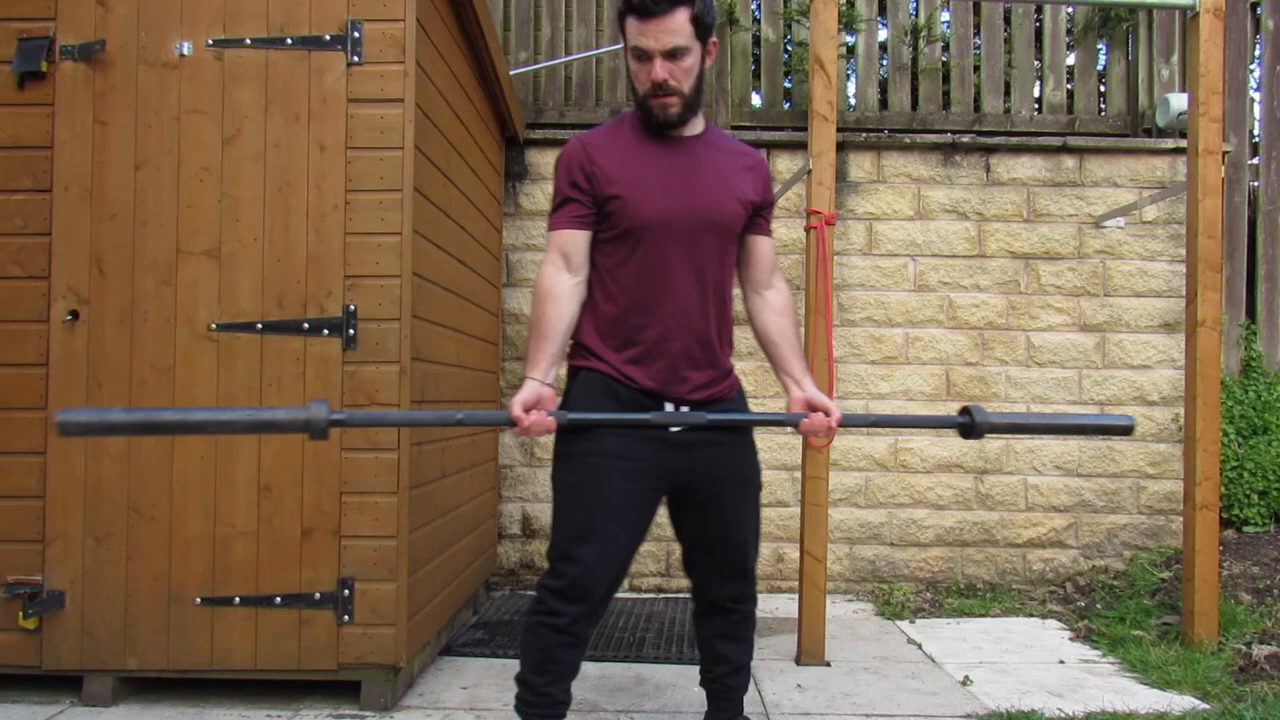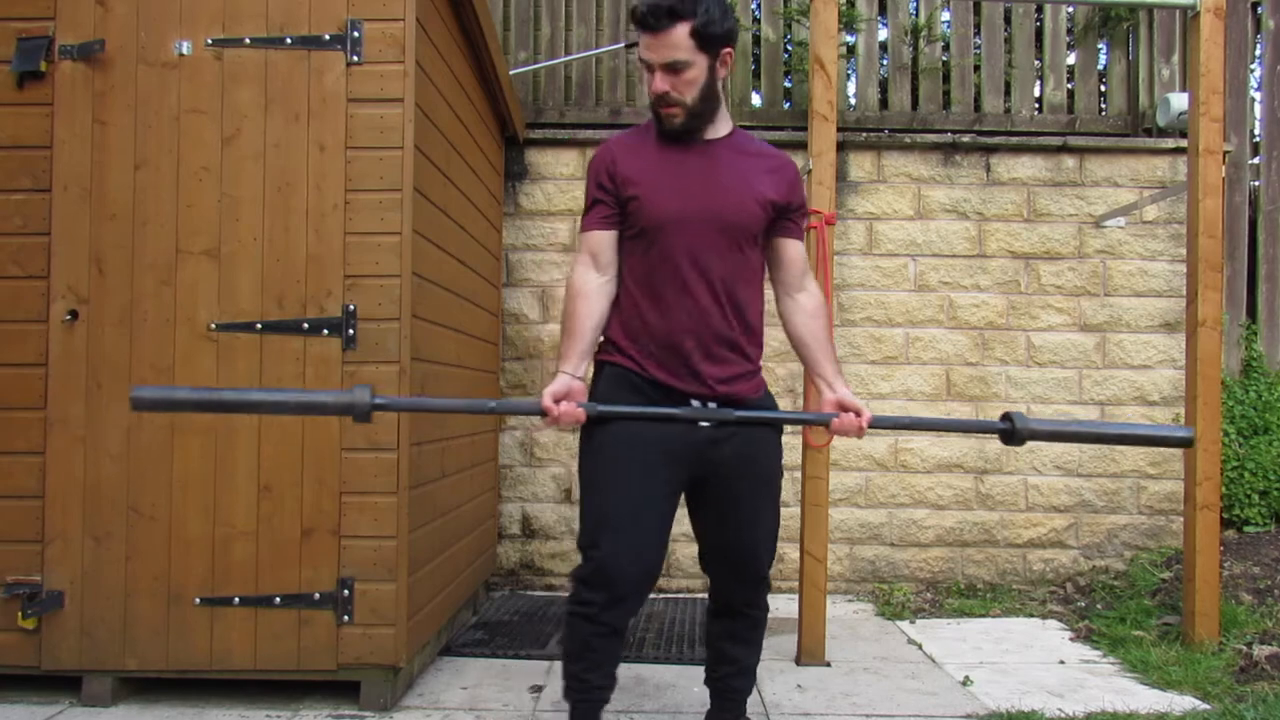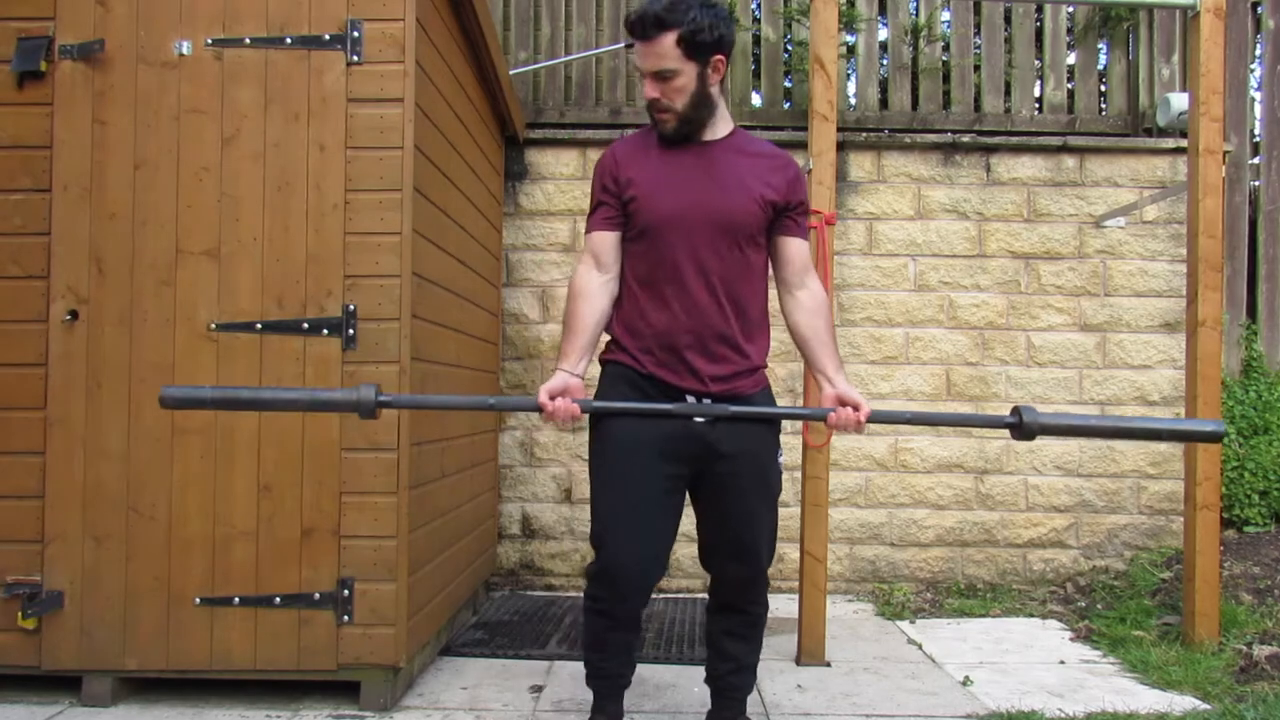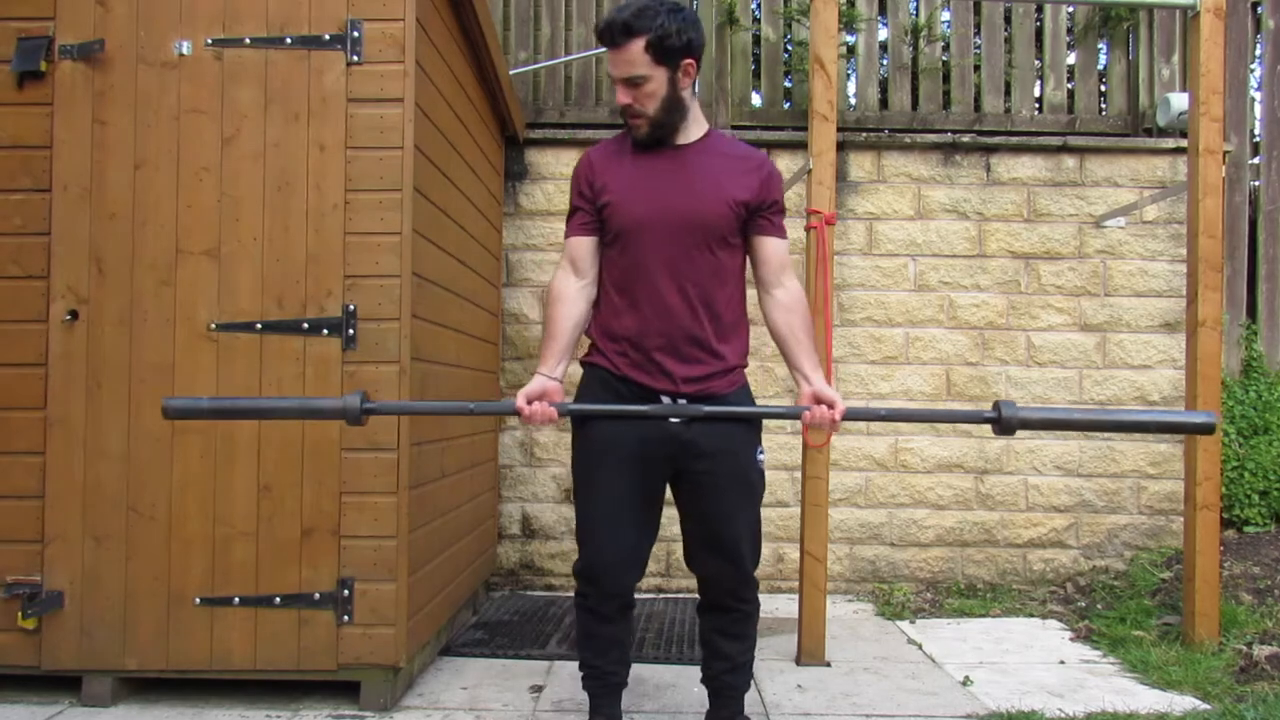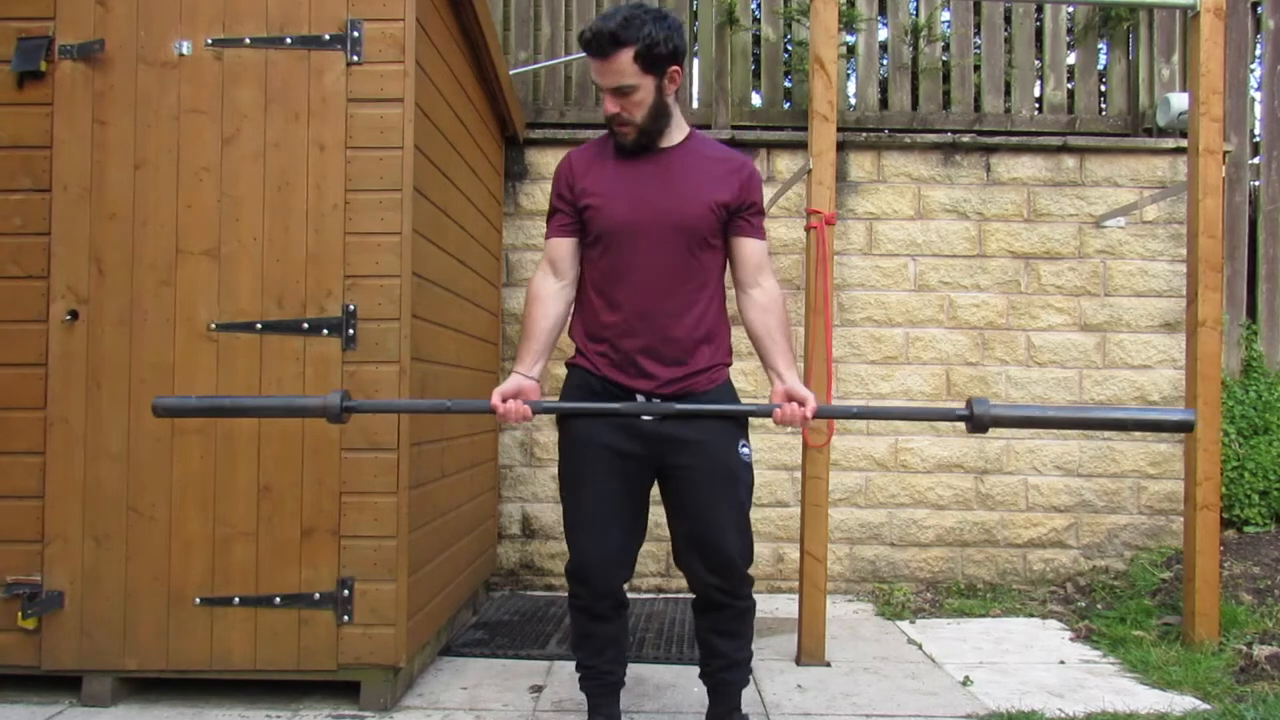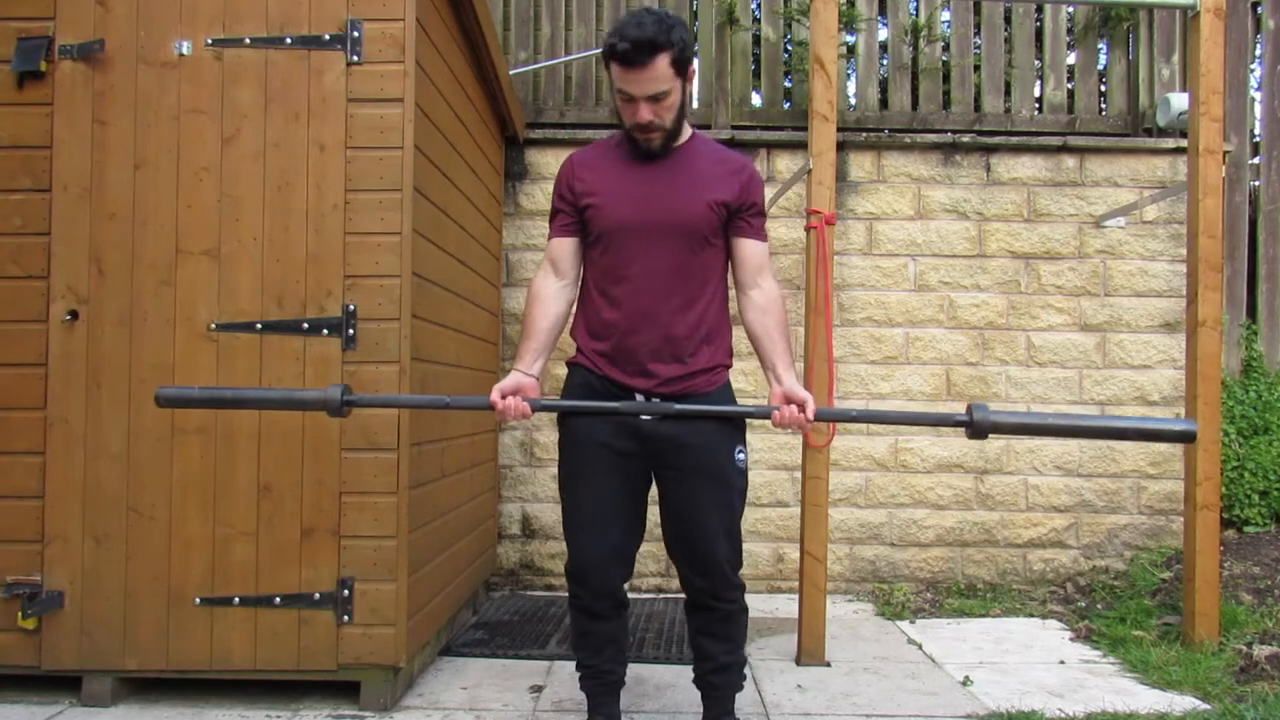
dt=0.2s
person 1, frame 1
left shoulder: (747, 167)
right shoulder: (590, 155)
left elbow: (763, 286)
right elbow: (564, 272)
left wrist: (799, 383)
right wrist: (540, 379)
left hip: (716, 410)
right hip: (609, 407)
left knee: (730, 581)
right knee: (576, 585)
person 1, frame 2
left shoulder: (776, 172)
right shoulder: (618, 159)
left elbow: (796, 288)
right elbow: (594, 272)
left wrist: (830, 383)
right wrist: (569, 372)
left hip: (740, 411)
right hip: (632, 403)
left knee: (743, 579)
right knee: (613, 575)
person 1, frame 3
left shoulder: (777, 171)
right shoulder: (622, 161)
left elbow: (800, 285)
right elbow: (598, 270)
left wrist: (832, 379)
right wrist: (570, 369)
left hip: (741, 406)
right hip: (634, 401)
left knee: (743, 575)
right knee: (621, 573)
person 1, frame 4
left shoulder: (751, 171)
right shoulder: (598, 166)
left elbow: (778, 283)
right elbow: (575, 276)
left wrist: (810, 377)
right wrist: (548, 373)
left hip: (721, 405)
right hip: (614, 402)
left knee: (731, 573)
right knee: (605, 574)
person 1, frame 5
left shoulder: (733, 173)
right shoulder: (578, 169)
left elbow: (756, 284)
right elbow: (556, 278)
left wrist: (785, 375)
right wrist: (526, 371)
left hip: (704, 405)
right hip: (598, 403)
left knee: (723, 570)
right knee: (596, 573)
person 1, frame 6
left shoulder: (734, 174)
right shoulder: (582, 169)
left elbow: (756, 284)
right elbow: (557, 276)
left wrist: (784, 377)
right wrist: (526, 368)
left hip: (703, 404)
right hip: (598, 401)
left knee: (713, 575)
right knee: (594, 572)
